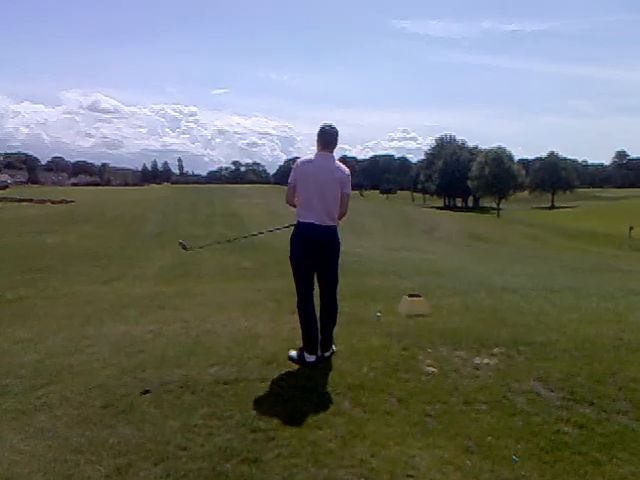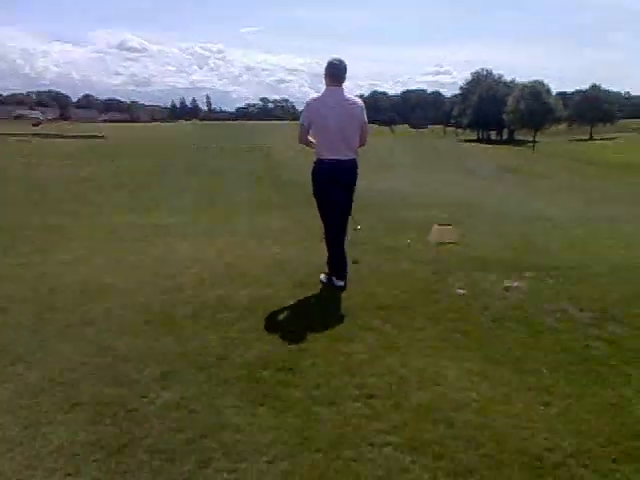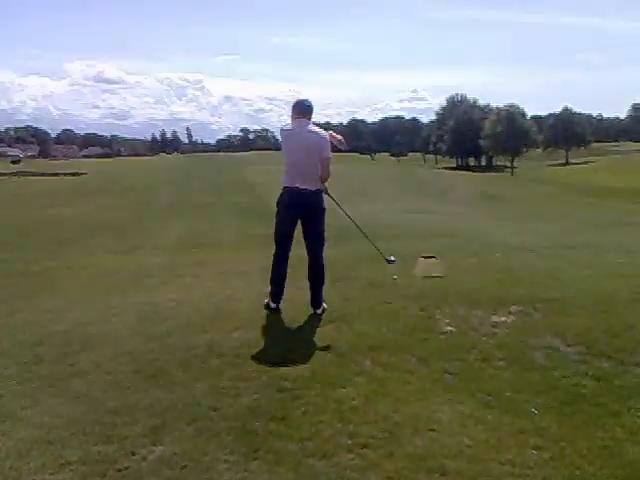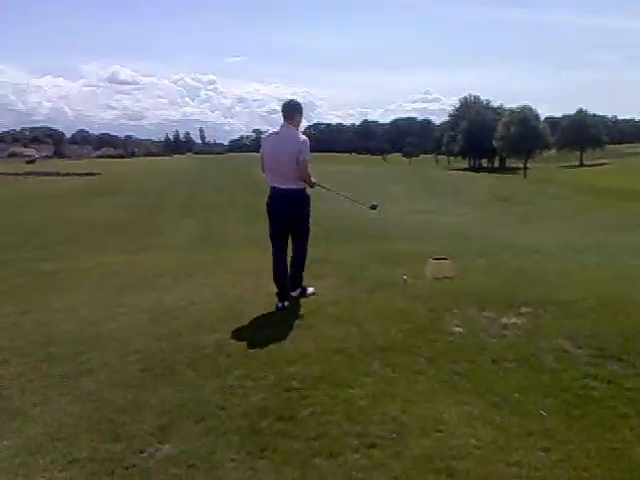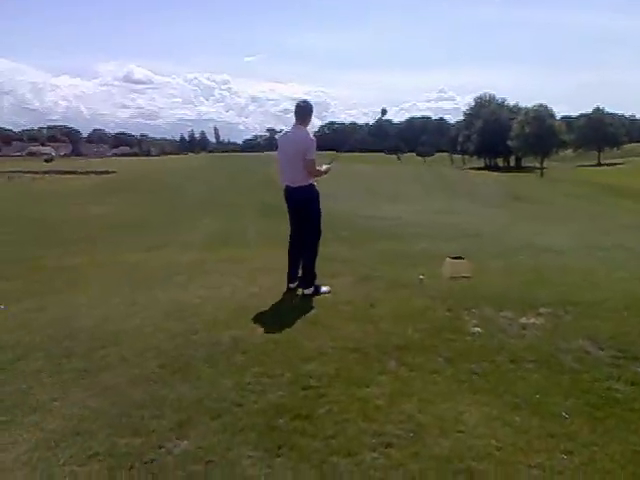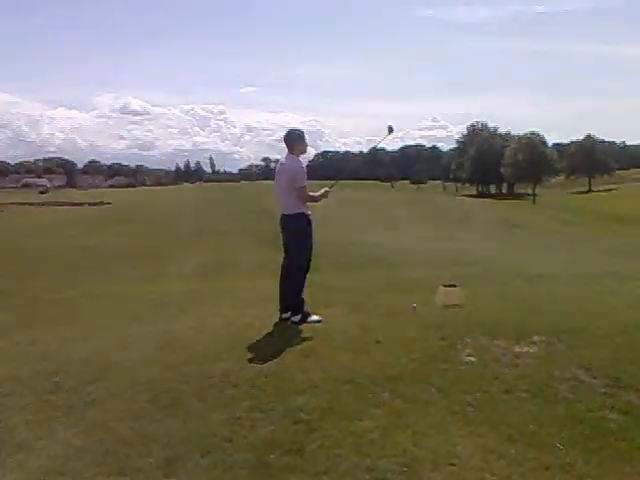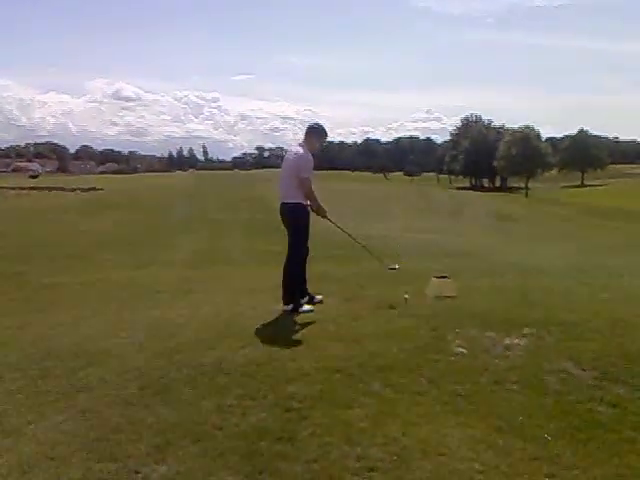
dt=0.7s
person 1, frame 1
left shoulder: (301, 164)
right shoulder: (343, 172)
left elbow: (290, 199)
right elbow: (343, 210)
left hip: (304, 232)
right hip: (329, 234)
left knee: (305, 292)
right knee: (329, 292)
left ankle: (309, 351)
right ankle: (326, 346)
person 1, frame 2
left shoulder: (314, 103)
right shoulder: (357, 104)
left elbow: (302, 138)
right elbow: (363, 139)
left hip: (325, 168)
right hip: (349, 166)
left knee: (331, 221)
right knee: (341, 219)
left ankle: (338, 275)
right ankle: (335, 267)
person 1, frame 3
left shoulder: (285, 132)
right shoulder: (321, 136)
right elbow: (326, 173)
left hip: (289, 196)
right hip: (313, 198)
left knee: (281, 248)
right knee: (315, 252)
left ankle: (275, 299)
right ankle: (317, 303)
person 1, frame 4
left shoulder: (267, 139)
right shoulder: (301, 140)
left elbow: (264, 169)
right elbow: (303, 174)
right wrist: (311, 182)
left hip: (276, 196)
right hip: (297, 197)
left knee: (278, 247)
right knee: (299, 245)
left ankle: (282, 297)
right ankle: (295, 287)
person 1, frame 5
left shoulder: (283, 137)
right shoulder: (308, 138)
right elbow: (311, 171)
right wrist: (324, 170)
left hip: (290, 191)
right hip: (306, 192)
left knee: (296, 236)
right knee: (311, 239)
left ankle: (293, 280)
right ankle: (308, 285)
person 1, frame 6
left shoulder: (282, 164)
right shoulder: (298, 166)
right elbow: (303, 196)
left wrist: (314, 197)
right wrist: (319, 195)
left hip: (286, 218)
right hip: (298, 219)
left knee: (289, 264)
right knee: (301, 265)
left ankle: (286, 309)
right ankle: (297, 312)
person 1, frame 7
left shoulder: (293, 152)
right shoulder: (305, 157)
right elbow: (306, 189)
left wrist: (311, 204)
right wrist: (318, 208)
left hip: (288, 206)
right hip: (296, 209)
left knee: (300, 252)
right knee: (296, 254)
left ankle: (301, 294)
right ankle: (290, 301)
